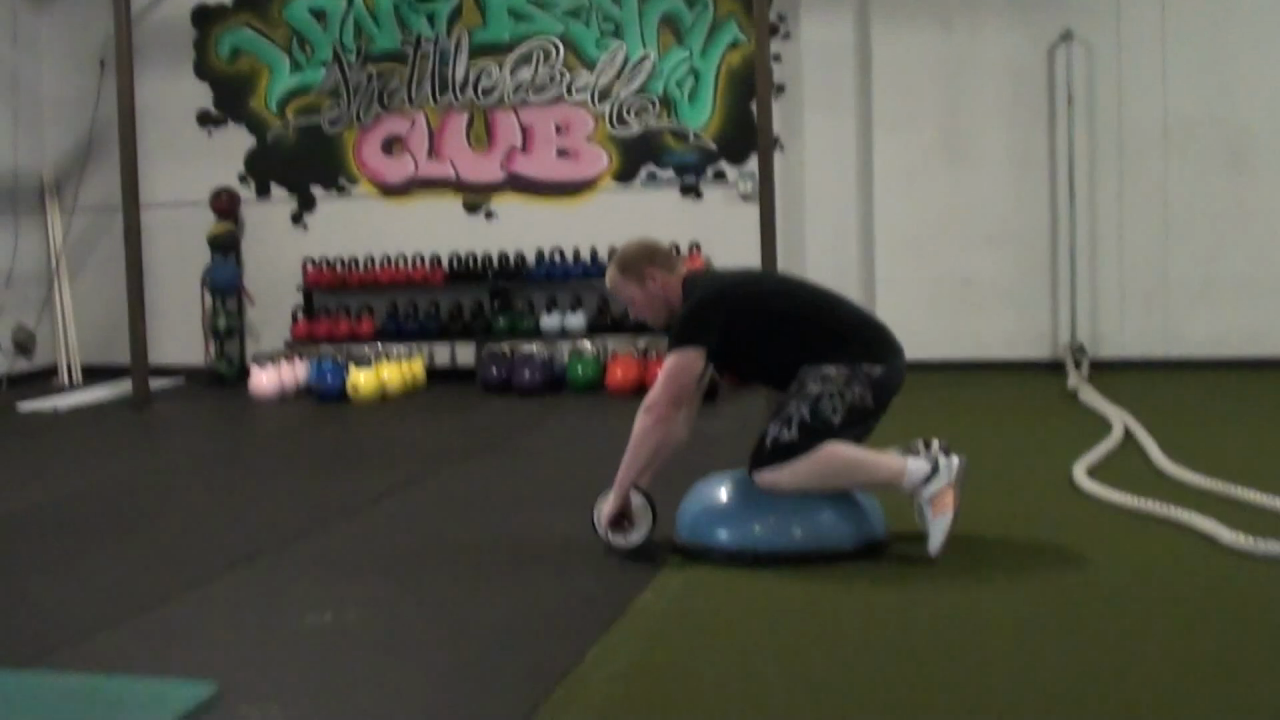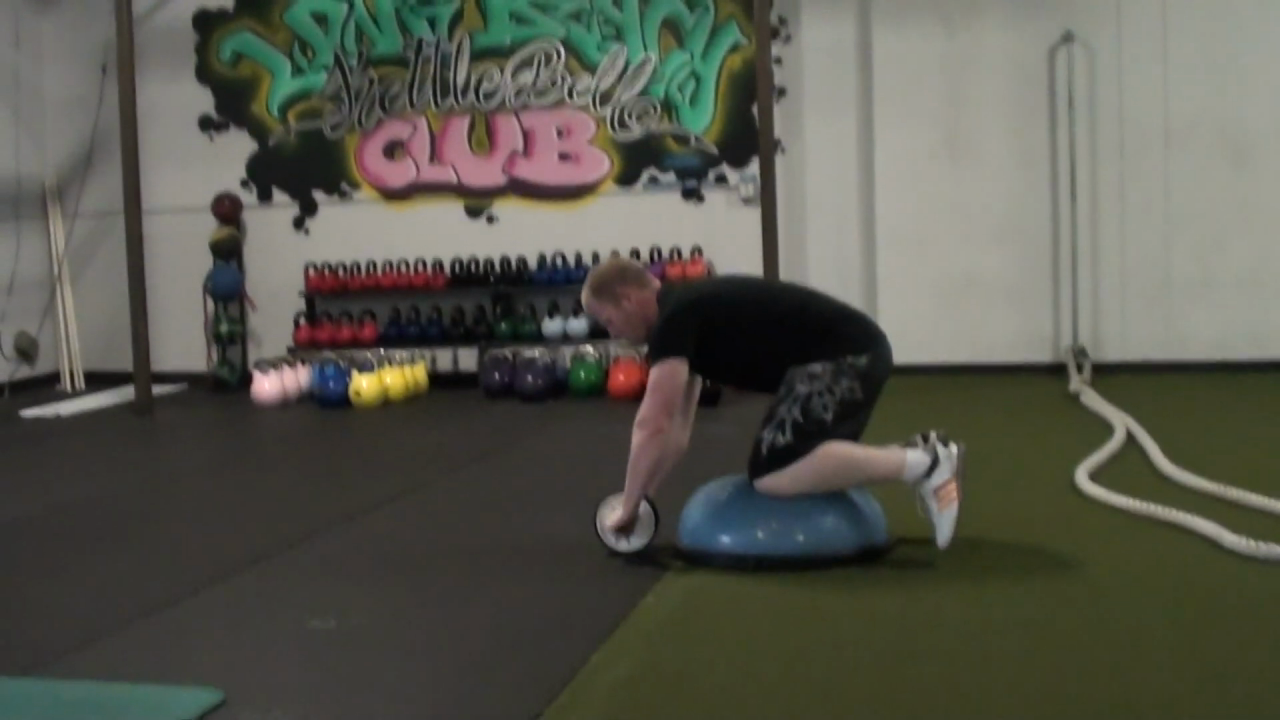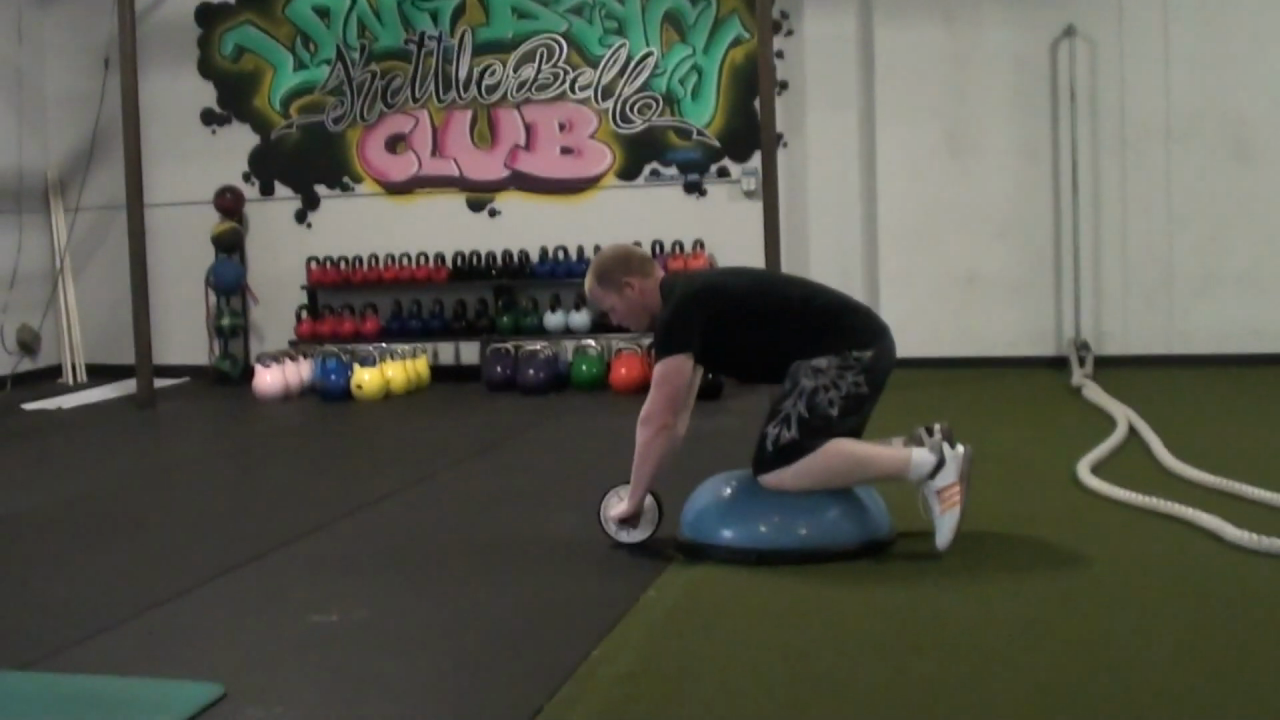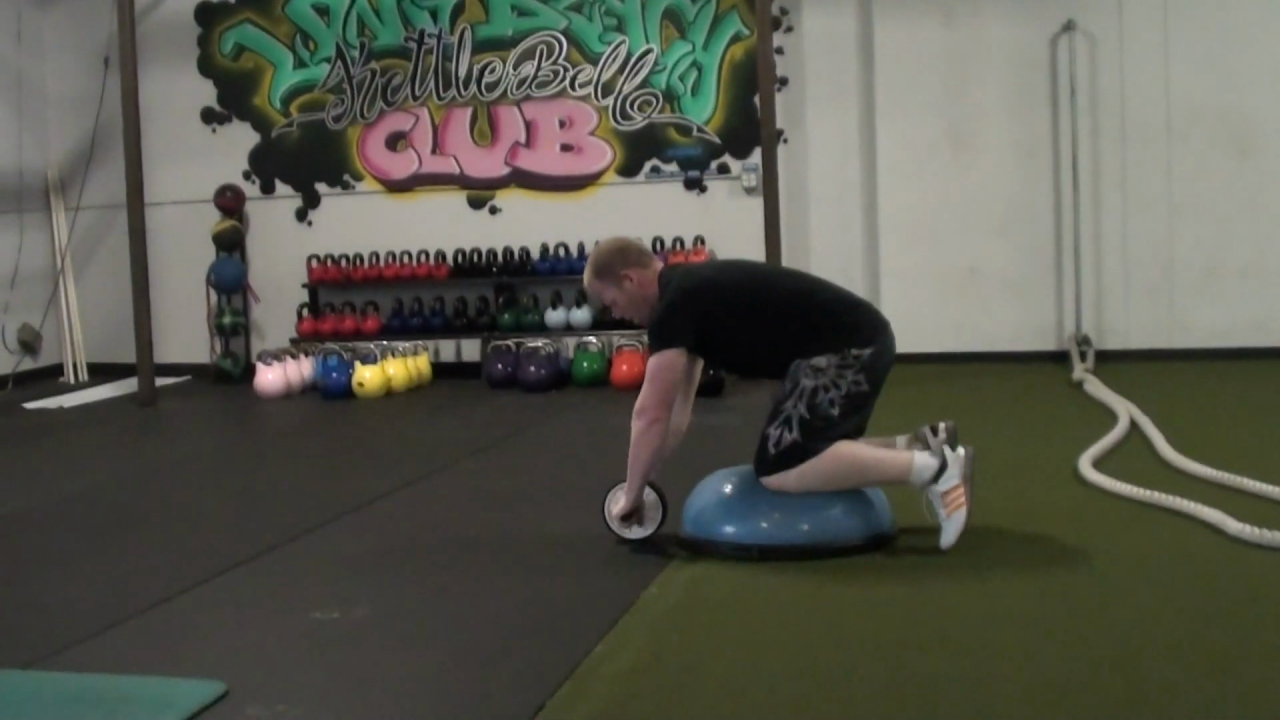
dt=0.3s
person 1, frame 1
left shoulder: (703, 305)
right shoulder: (706, 302)
left elbow: (658, 409)
right elbow: (677, 415)
left wrist: (618, 496)
right wrist: (637, 487)
left hip: (860, 364)
right hip: (866, 363)
left knee: (771, 469)
right knee: (801, 463)
left ankle: (920, 473)
right ankle: (914, 459)
person 1, frame 2
left shoulder: (675, 318)
right shoulder: (684, 315)
left elbow: (652, 426)
right elbow: (676, 427)
left wrist: (629, 509)
right wrist: (641, 497)
left hip: (844, 357)
right hip: (854, 354)
left knee: (772, 473)
right knee: (802, 465)
left ankle: (923, 464)
right ankle: (915, 454)
person 1, frame 3
left shoulder: (680, 309)
right shoulder: (685, 303)
left elbow: (658, 420)
right elbow: (675, 418)
left wrist: (633, 502)
right wrist: (641, 491)
left hip: (848, 350)
right hip: (857, 347)
left knee: (777, 469)
right knee: (806, 459)
left ankle: (927, 463)
right ankle: (918, 447)
person 1, frame 4
left shoulder: (675, 302)
right shoulder: (686, 293)
left elbow: (652, 413)
right elbow: (677, 408)
left wrist: (631, 497)
right wrist: (646, 482)
left hip: (846, 347)
right hip: (858, 342)
left knee: (780, 468)
right knee: (812, 454)
left ankle: (931, 468)
right ankle: (923, 446)
